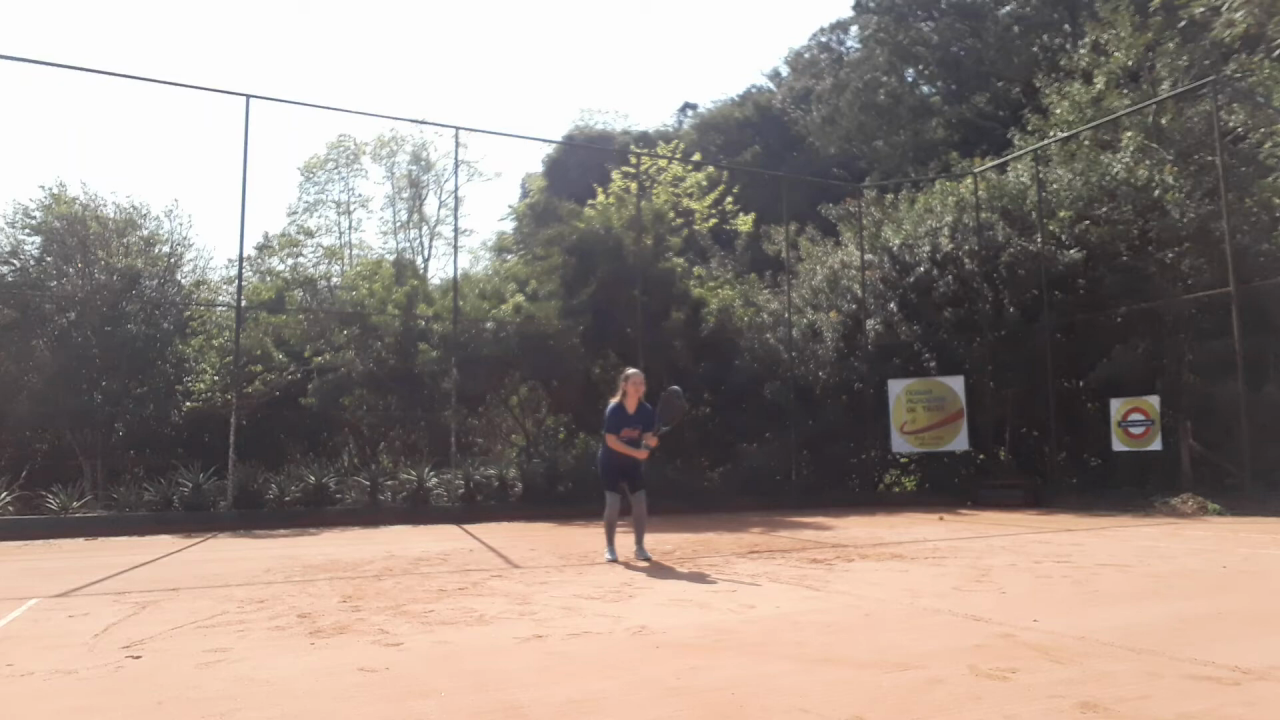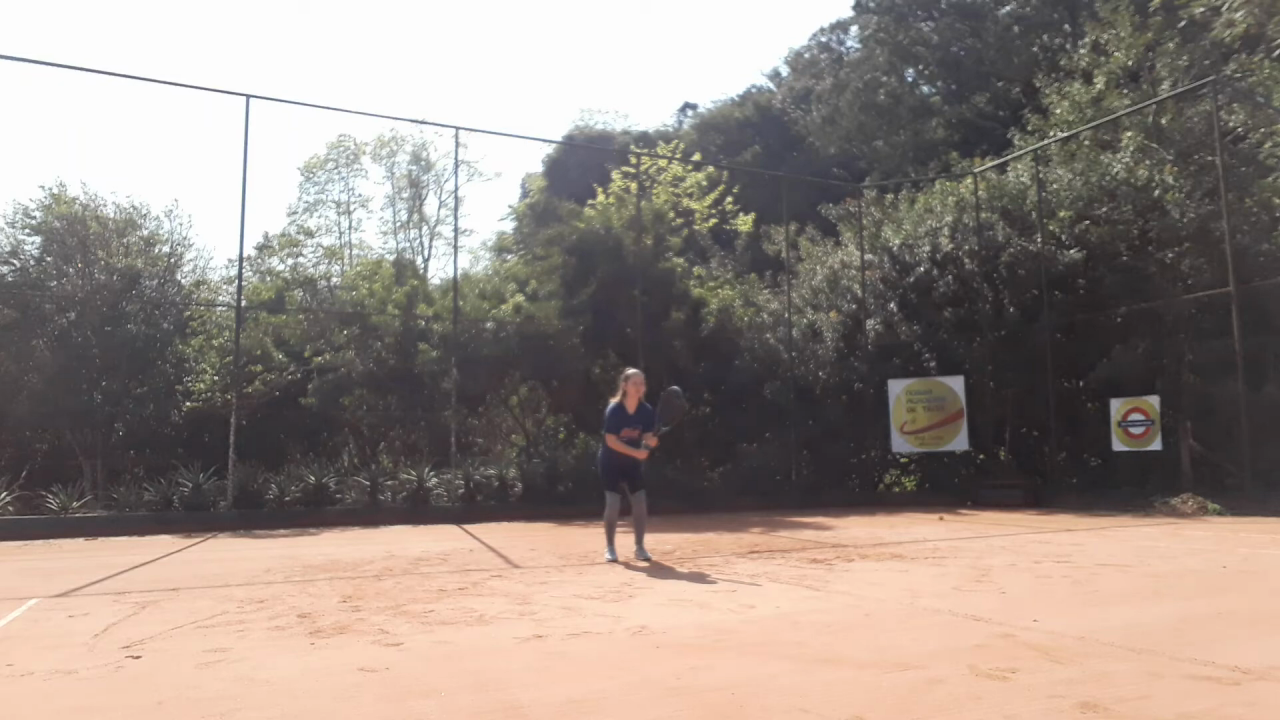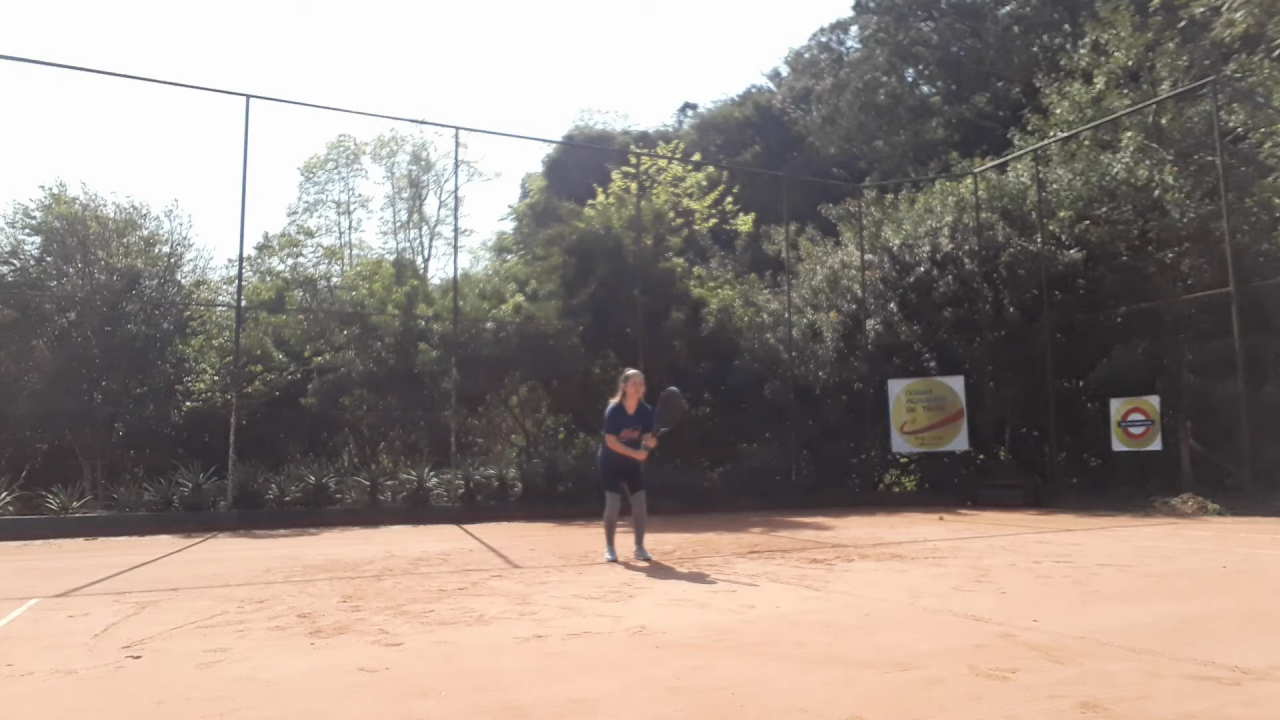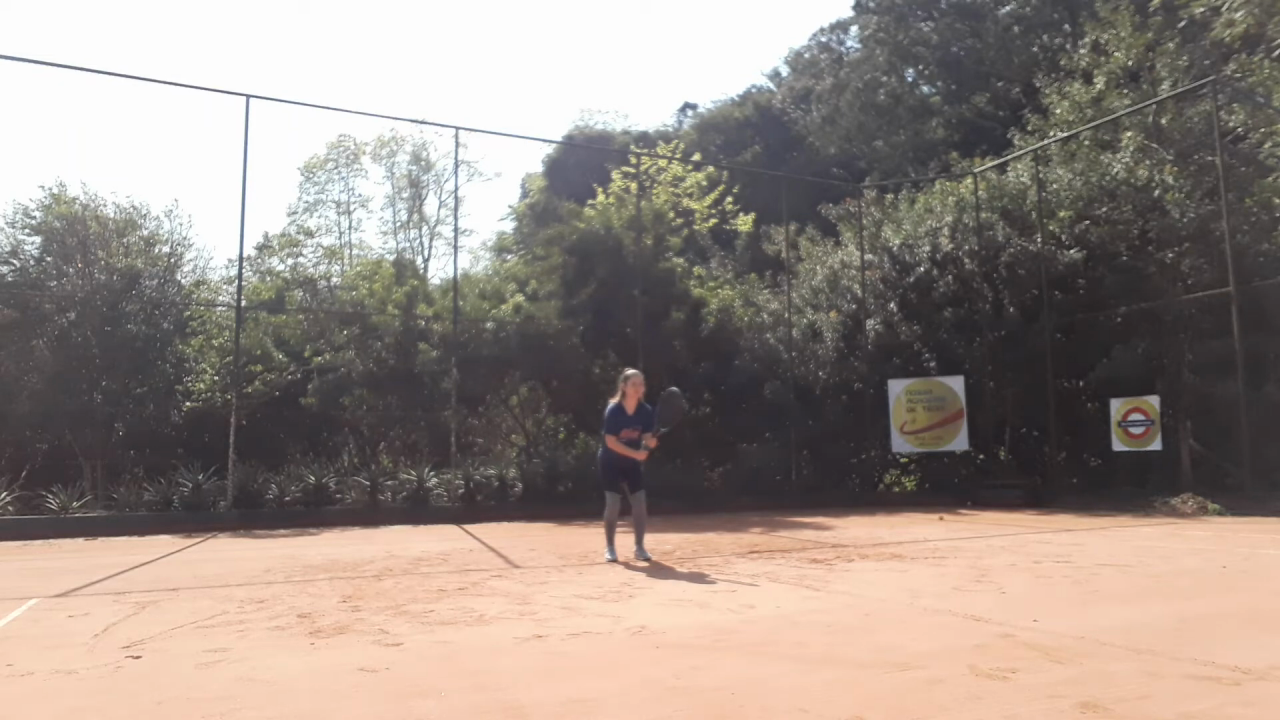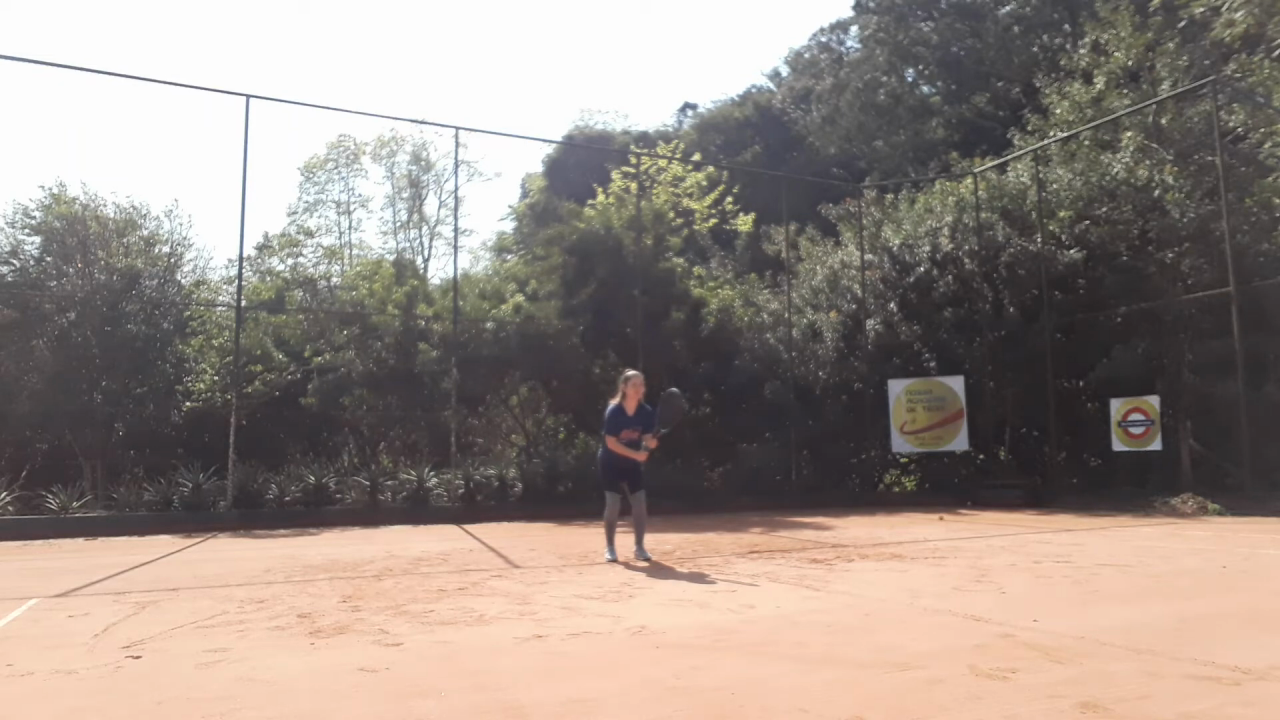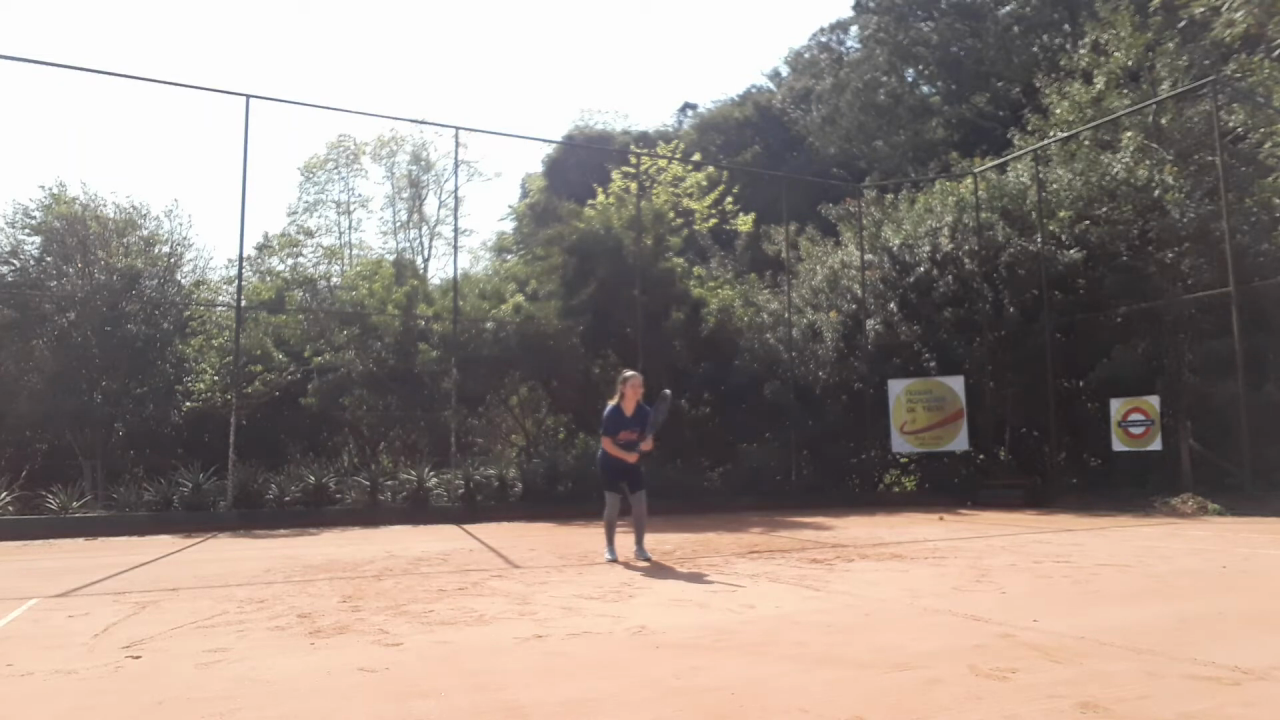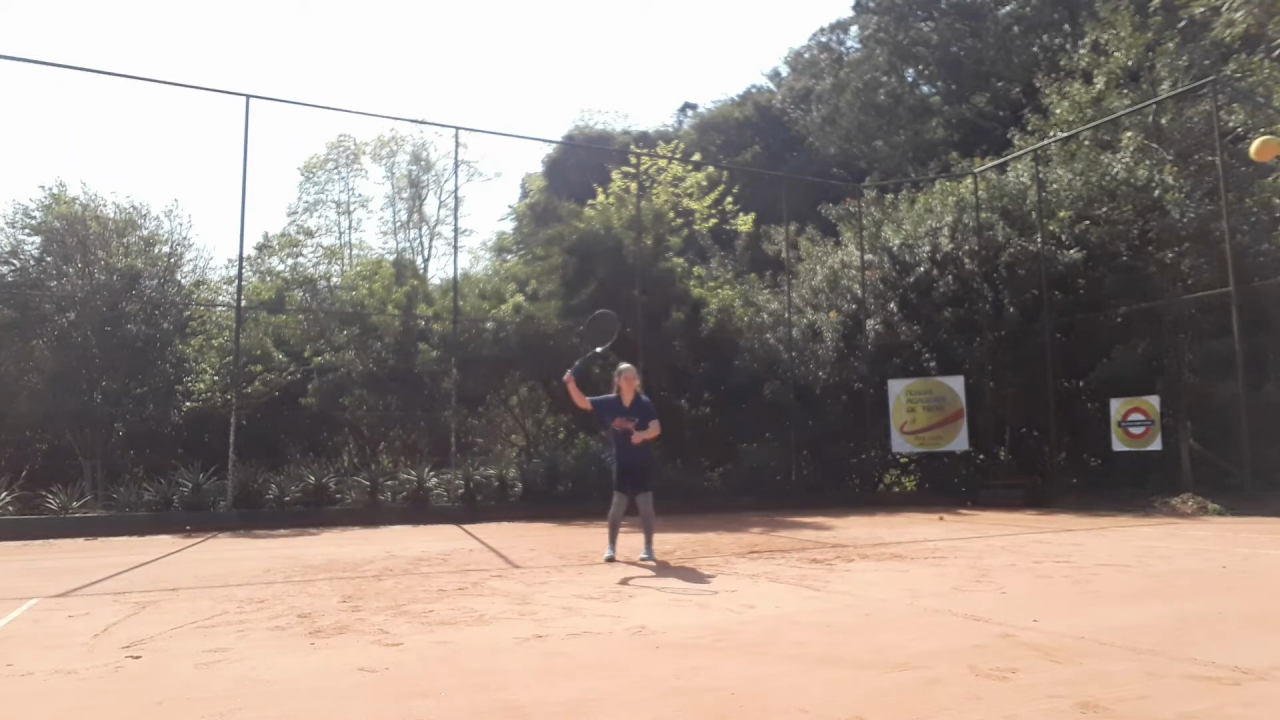
dt=0.5s
person 1, frame 1
left shoulder: (646, 411)
right shoulder: (614, 409)
left elbow: (647, 438)
right elbow: (611, 441)
left wrist: (650, 442)
right wrist: (636, 452)
left hip: (633, 464)
right hip: (611, 463)
left knee: (640, 503)
right knee: (613, 504)
left ankle: (639, 547)
right ankle: (610, 548)
person 1, frame 2
left shoulder: (647, 411)
right shoulder: (614, 409)
left elbow: (647, 438)
right elbow: (611, 441)
left wrist: (650, 442)
right wrist: (636, 452)
left hip: (633, 463)
right hip: (611, 463)
left knee: (640, 503)
right knee: (613, 504)
left ankle: (639, 547)
right ankle: (610, 548)
person 1, frame 3
left shoulder: (646, 411)
right shoulder: (614, 410)
left elbow: (646, 438)
right elbow: (611, 442)
left wrist: (649, 443)
right wrist: (635, 453)
left hip: (632, 464)
right hip: (611, 463)
left knee: (640, 503)
right knee: (613, 504)
left ankle: (639, 547)
right ankle: (610, 548)
person 1, frame 4
left shoulder: (646, 411)
right shoulder: (613, 410)
left elbow: (647, 438)
right elbow: (610, 442)
left wrist: (650, 443)
right wrist: (635, 453)
left hip: (632, 464)
right hip: (611, 463)
left knee: (640, 503)
right knee: (613, 504)
left ankle: (639, 547)
right ankle: (610, 548)
person 1, frame 5
left shoulder: (646, 412)
right shoulder: (613, 411)
left elbow: (647, 438)
right elbow: (611, 443)
left wrist: (651, 443)
right wrist: (635, 453)
left hip: (632, 464)
right hip: (611, 463)
left knee: (640, 504)
right knee: (613, 505)
left ankle: (639, 547)
right ankle: (610, 548)
person 1, frame 6
left shoulder: (644, 412)
right shoulder: (612, 412)
left elbow: (647, 441)
right elbow: (605, 443)
left wrist: (646, 445)
right wrist: (626, 455)
left hip: (632, 464)
right hip: (610, 464)
left knee: (640, 504)
right knee: (613, 505)
left ankle: (639, 547)
right ankle: (610, 548)
person 1, frame 7
left shoulder: (644, 404)
right shoulder: (609, 402)
left elbow: (656, 428)
right elbow: (582, 402)
left wrist: (642, 435)
right wrist: (571, 384)
left hip: (642, 461)
right hip: (621, 461)
left knee: (645, 503)
right knee: (618, 503)
left ankle: (649, 547)
right ankle: (611, 546)
